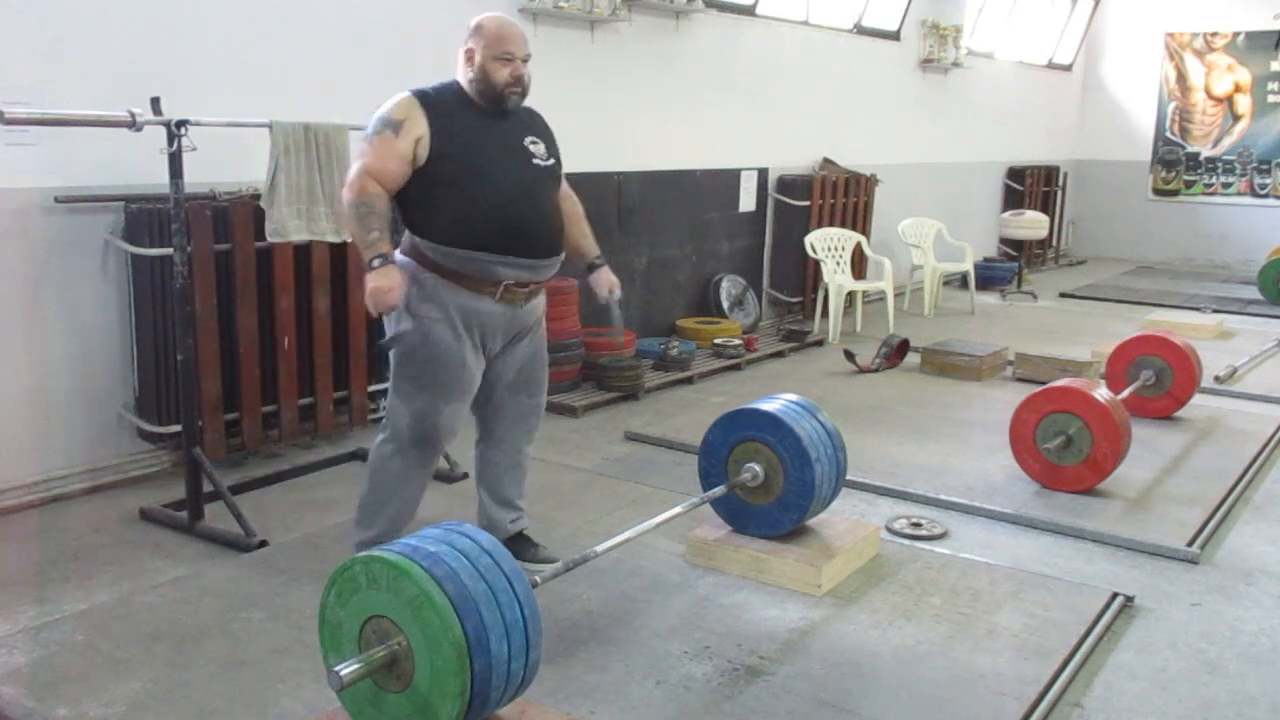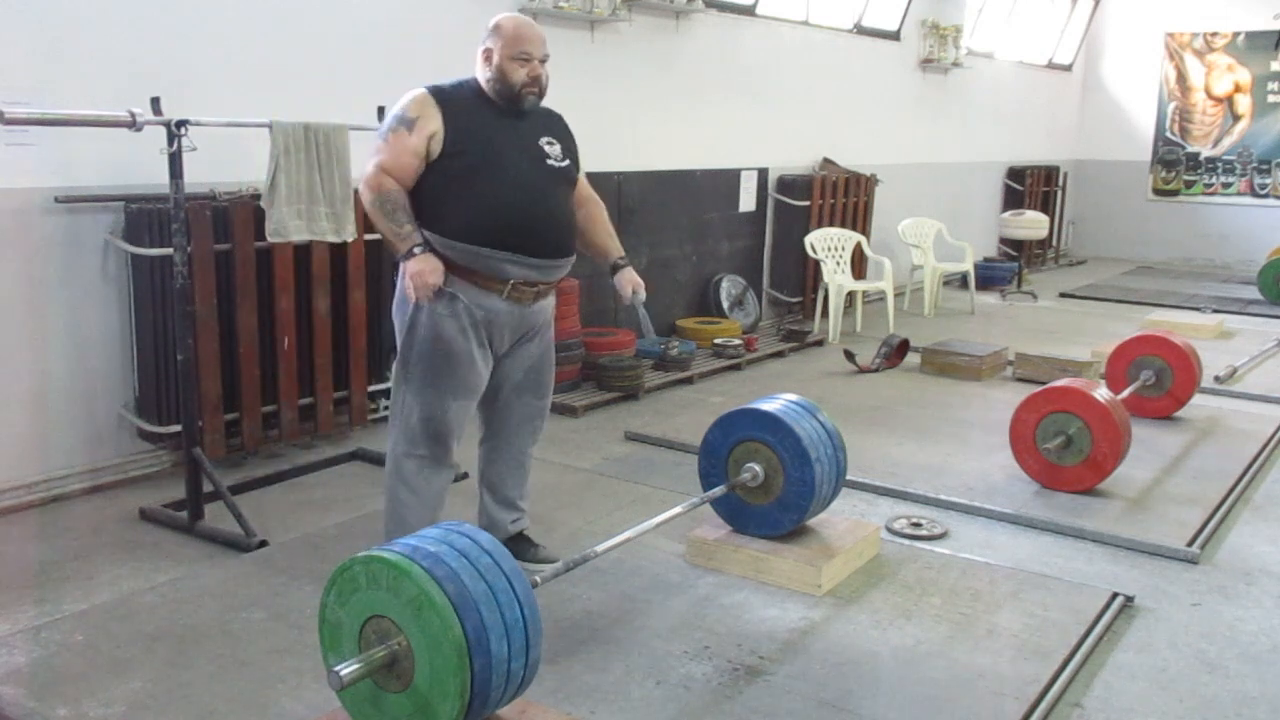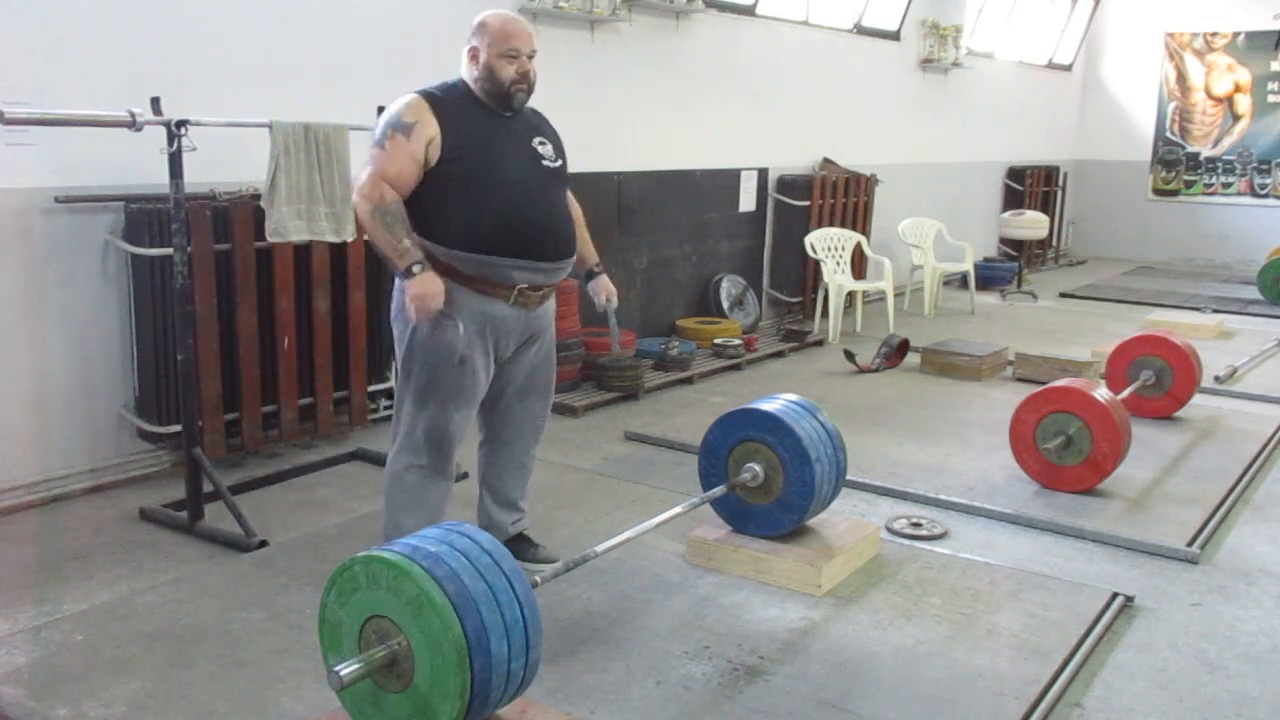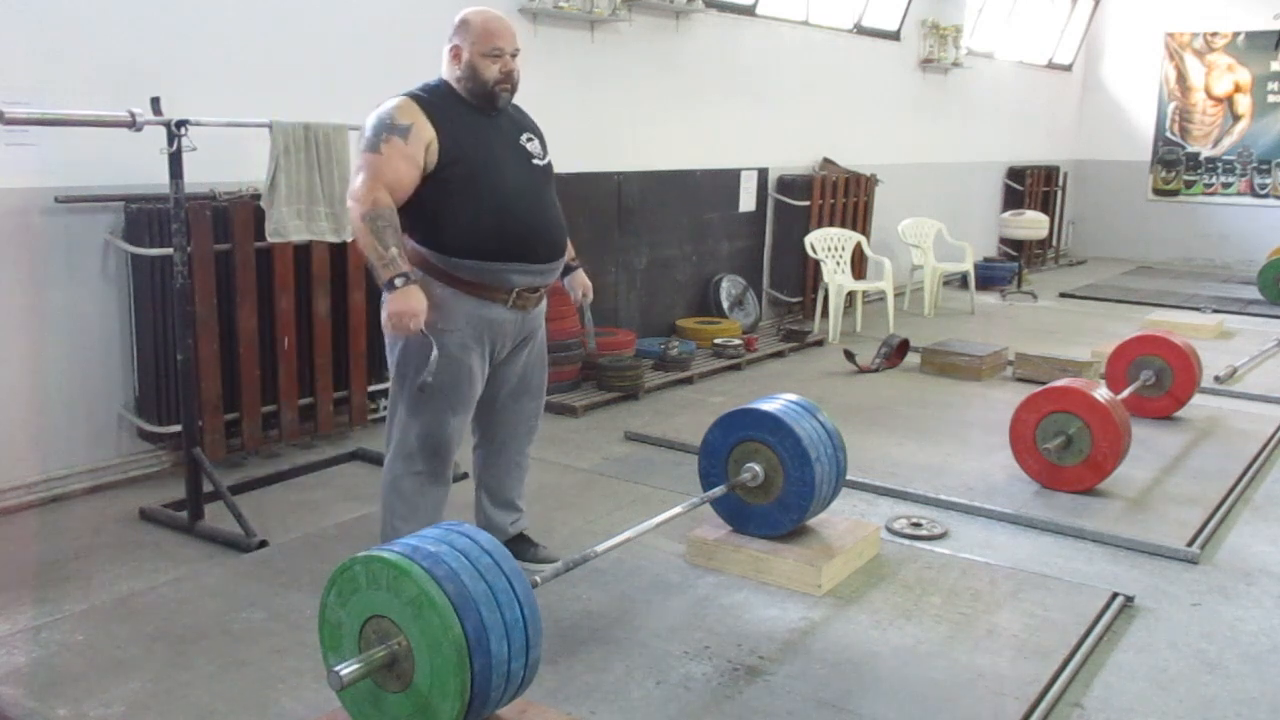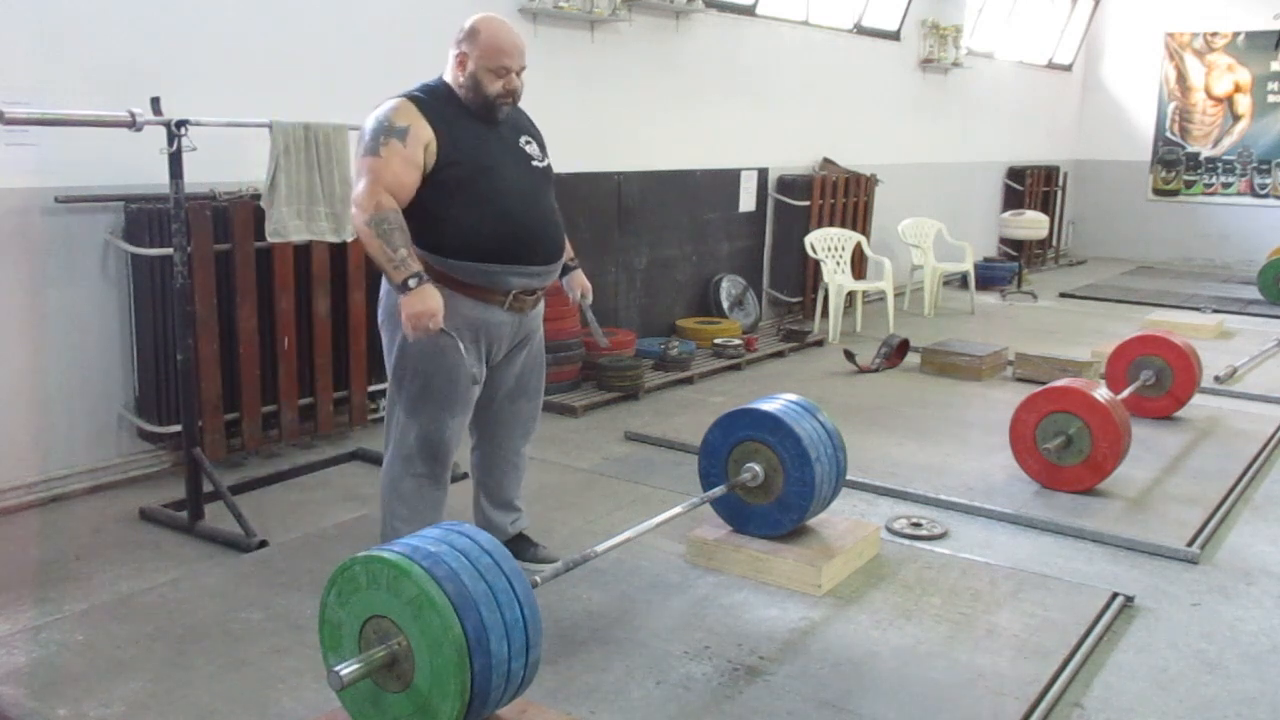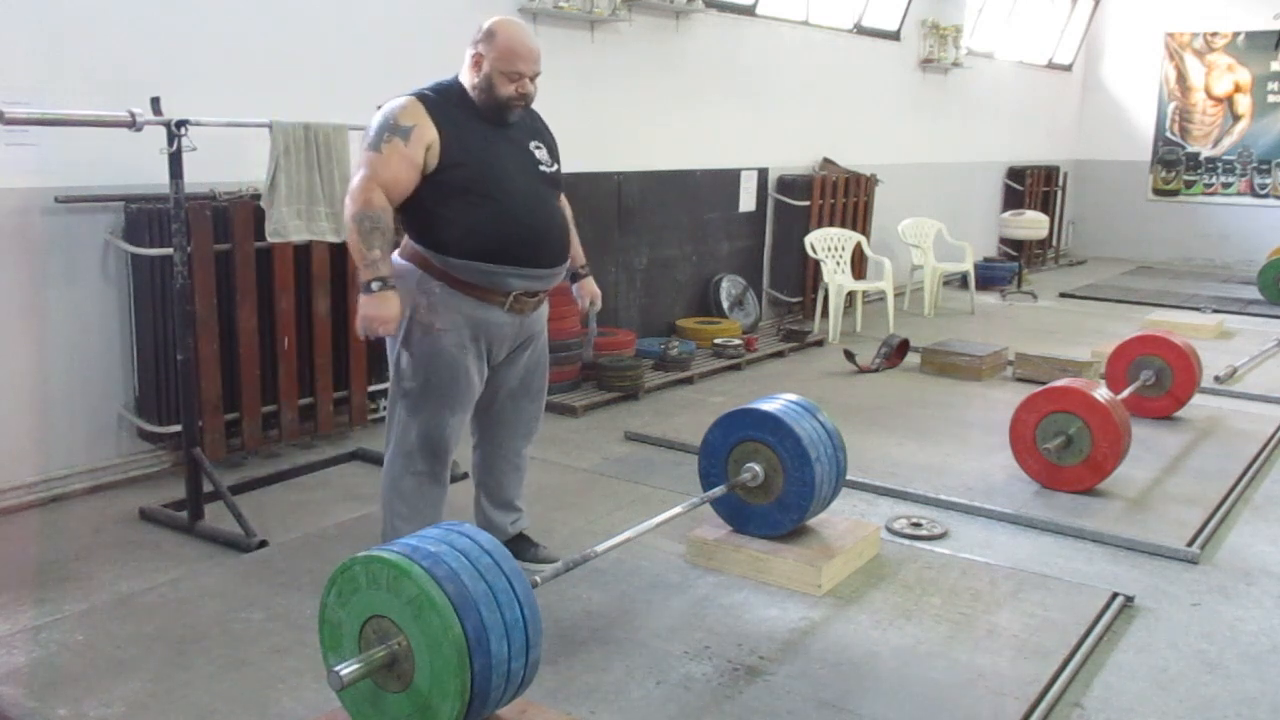
dt=0.3s
person 1, frame 1
left shoulder: (533, 124)
right shoulder: (417, 114)
left elbow: (560, 200)
right elbow: (364, 187)
left wrist: (594, 263)
right wrist: (380, 262)
left hip: (522, 306)
right hip: (445, 302)
left knee: (514, 426)
right knee: (420, 428)
left ankle: (504, 530)
right ankle: (372, 547)
person 1, frame 2
left shoulder: (552, 126)
right shoulder: (433, 110)
left elbow: (581, 202)
right elbow: (379, 180)
left wrist: (619, 263)
right wrist: (414, 252)
left hip: (532, 306)
right hip: (453, 299)
left knee: (517, 427)
right knee: (429, 432)
left ankle: (504, 531)
person 1, frame 3
left shoulder: (538, 126)
right shoulder: (425, 114)
left elbow: (563, 204)
right elbow: (374, 192)
left wrist: (593, 270)
right wrist: (414, 269)
left hip: (532, 309)
right hip: (454, 304)
left knee: (518, 430)
right knee: (430, 439)
left ankle: (505, 532)
person 1, frame 4
left shoulder: (518, 120)
right shoulder: (411, 119)
left elbow: (540, 202)
right elbow: (369, 200)
left wrist: (569, 265)
right wrist: (398, 283)
left hip: (524, 309)
right hip: (449, 308)
left knee: (512, 433)
right knee: (427, 442)
left ankle: (504, 534)
person 1, frame 5
left shoulder: (518, 121)
right shoulder: (409, 119)
left elbow: (539, 204)
right elbow: (373, 205)
left wrist: (568, 264)
right wrist: (412, 284)
left hip: (521, 311)
right hip: (448, 309)
left knee: (509, 433)
right knee: (426, 443)
left ankle: (503, 533)
person 1, frame 6
left shoulder: (532, 125)
right shoulder: (418, 118)
left elbow: (553, 203)
right elbow: (368, 197)
left wrist: (579, 271)
right wrist: (377, 285)
left hip: (526, 311)
right hip: (448, 307)
left knee: (510, 433)
right knee: (426, 441)
left ankle: (503, 533)
